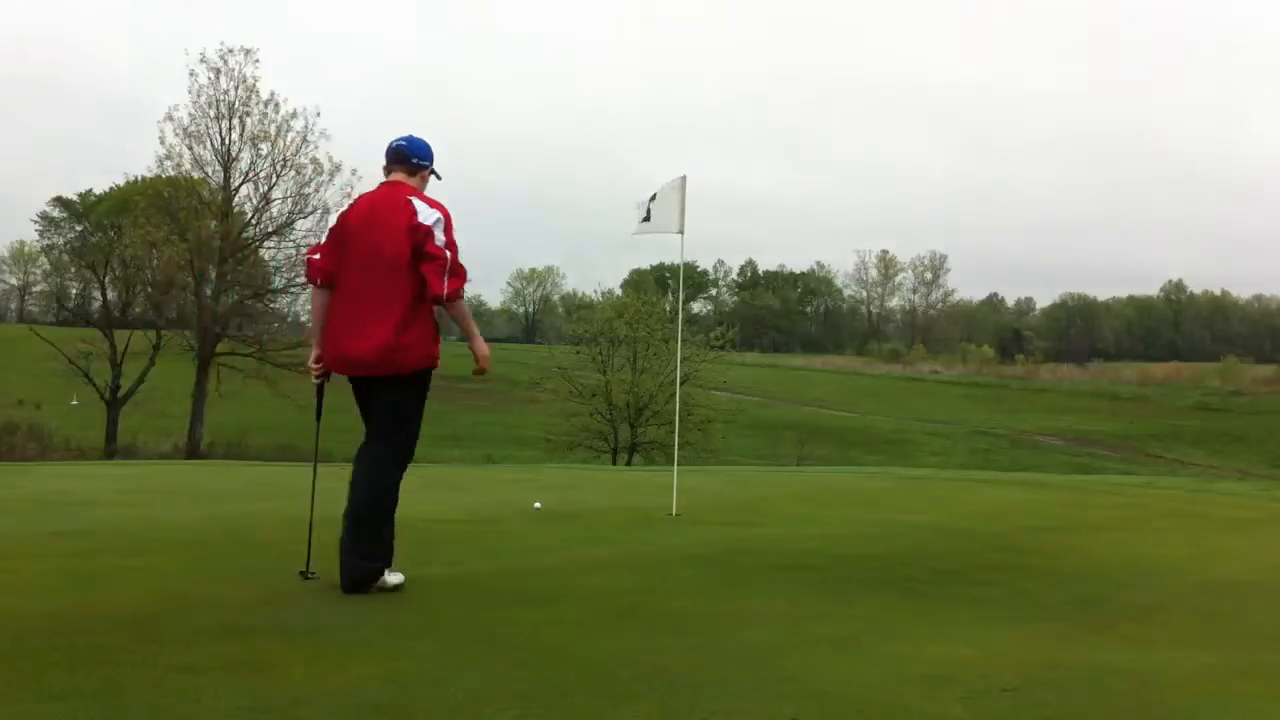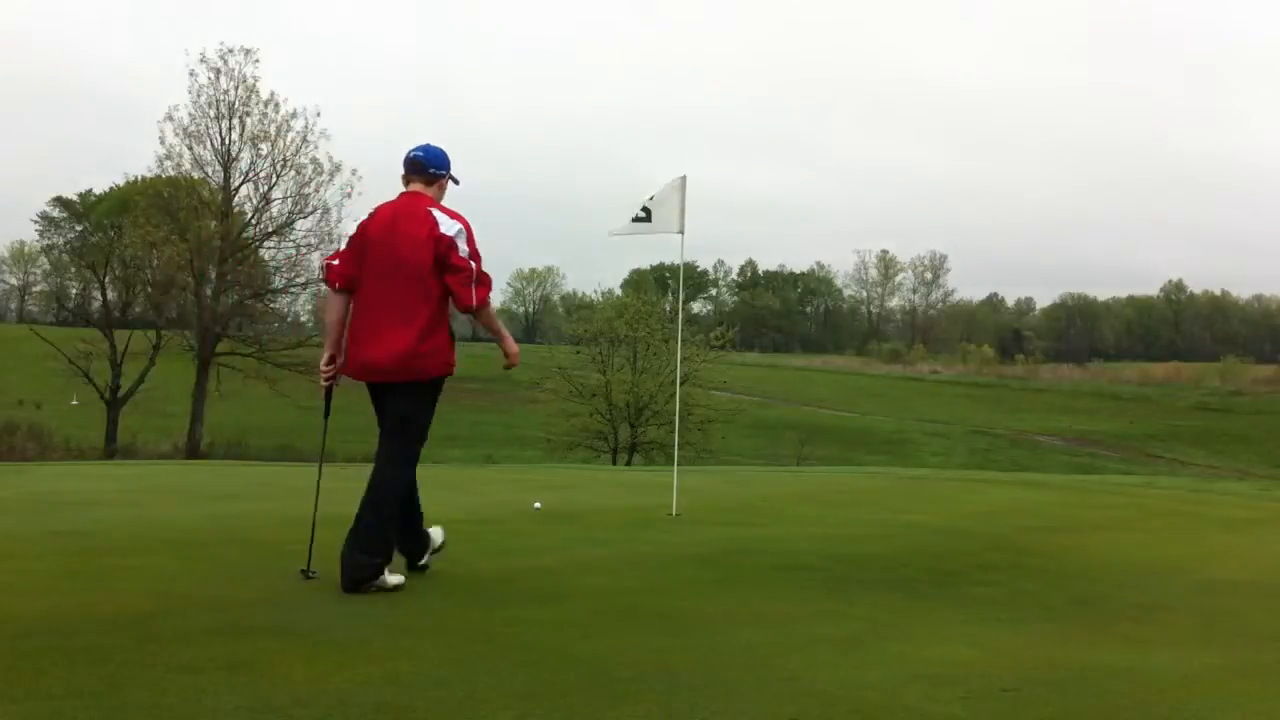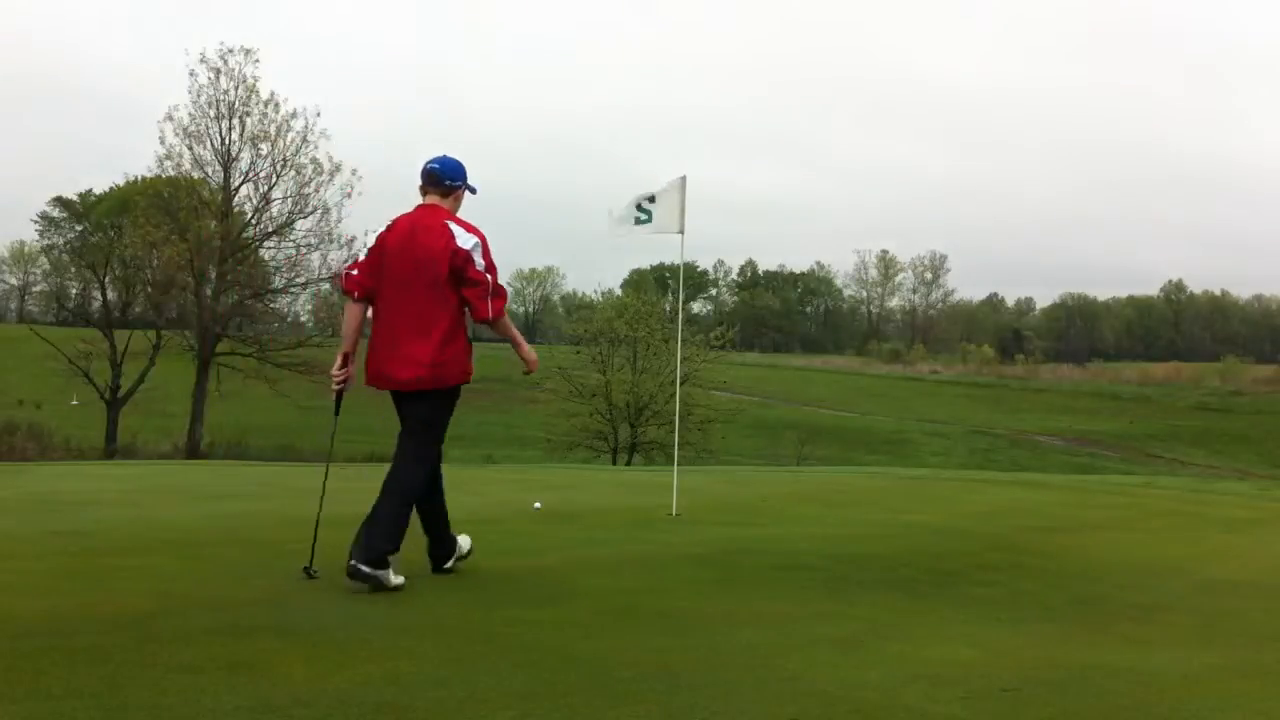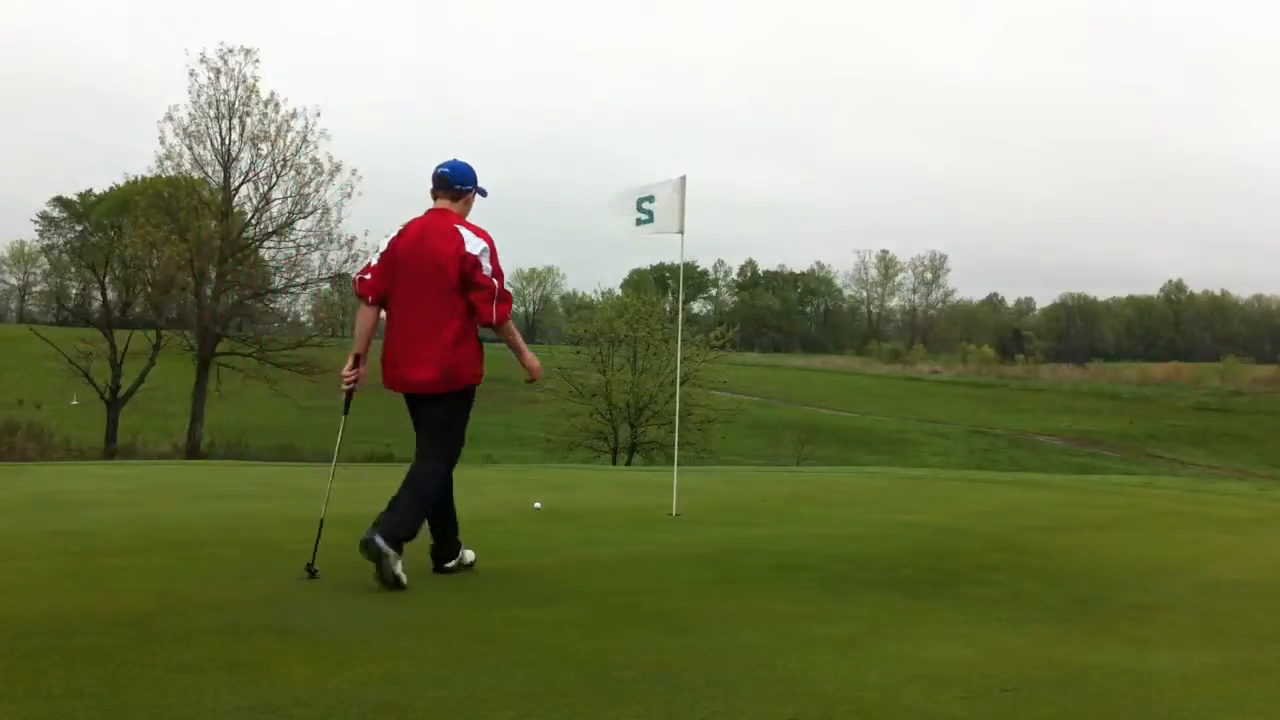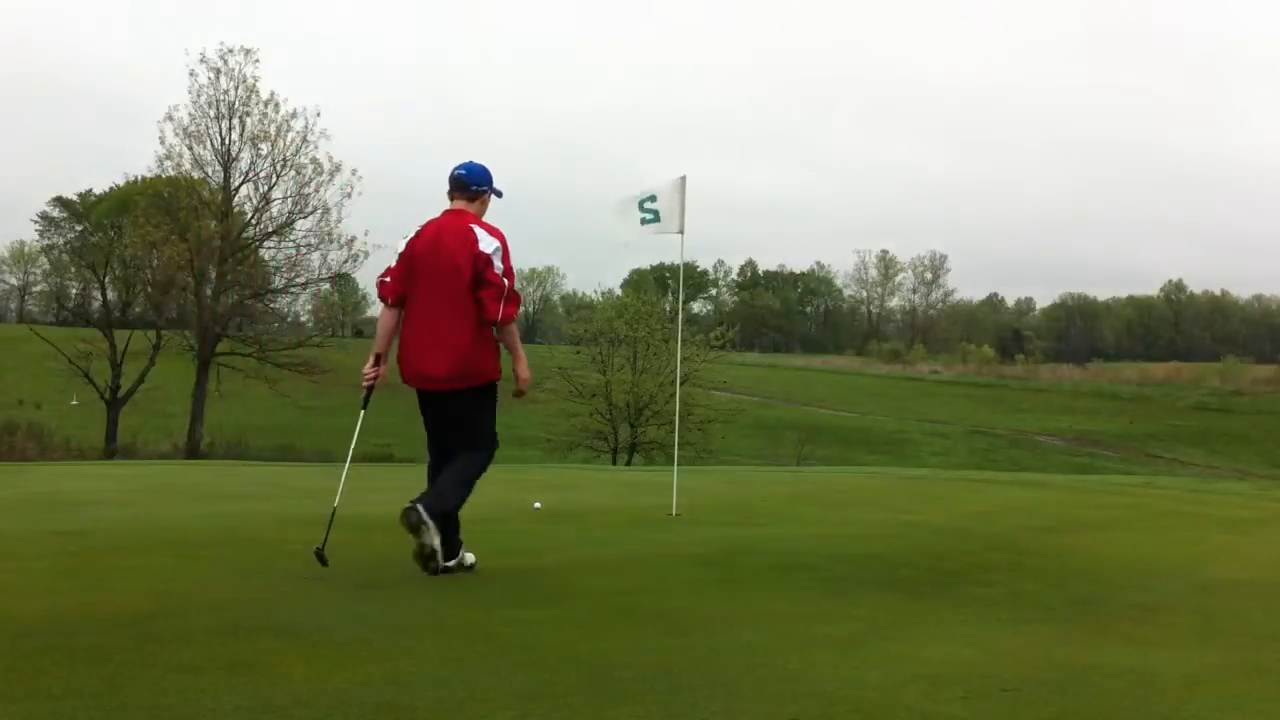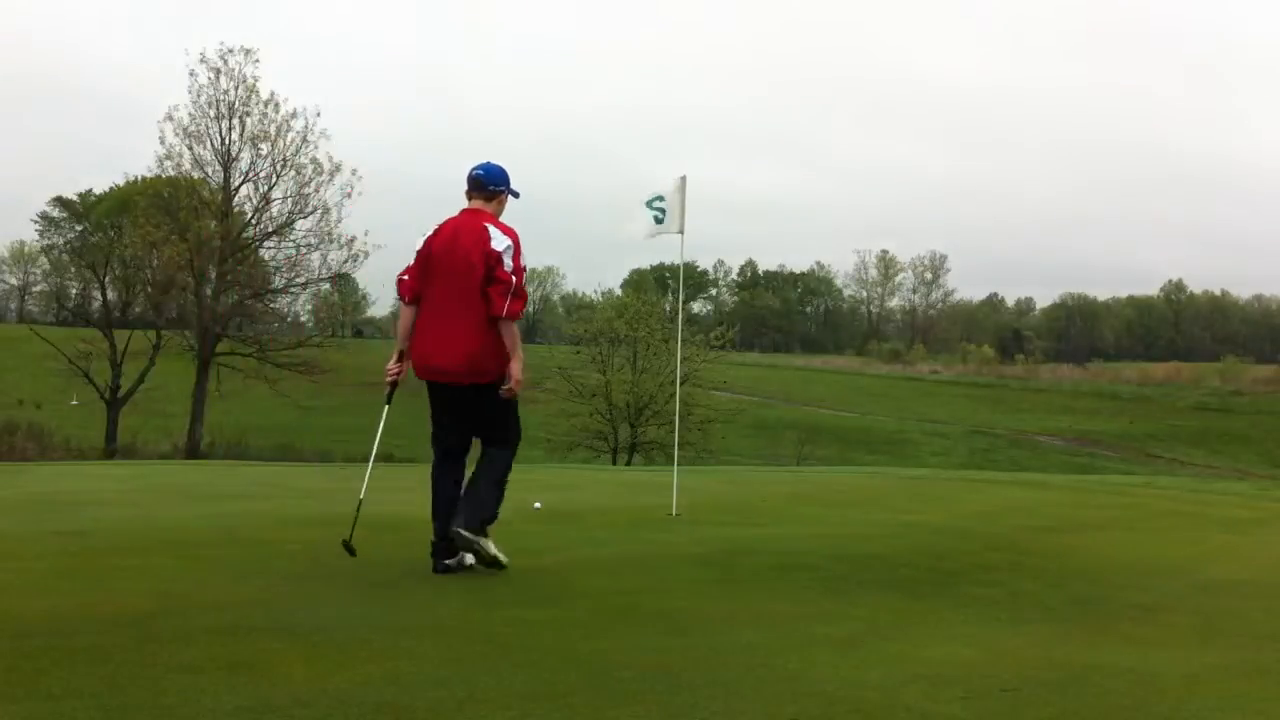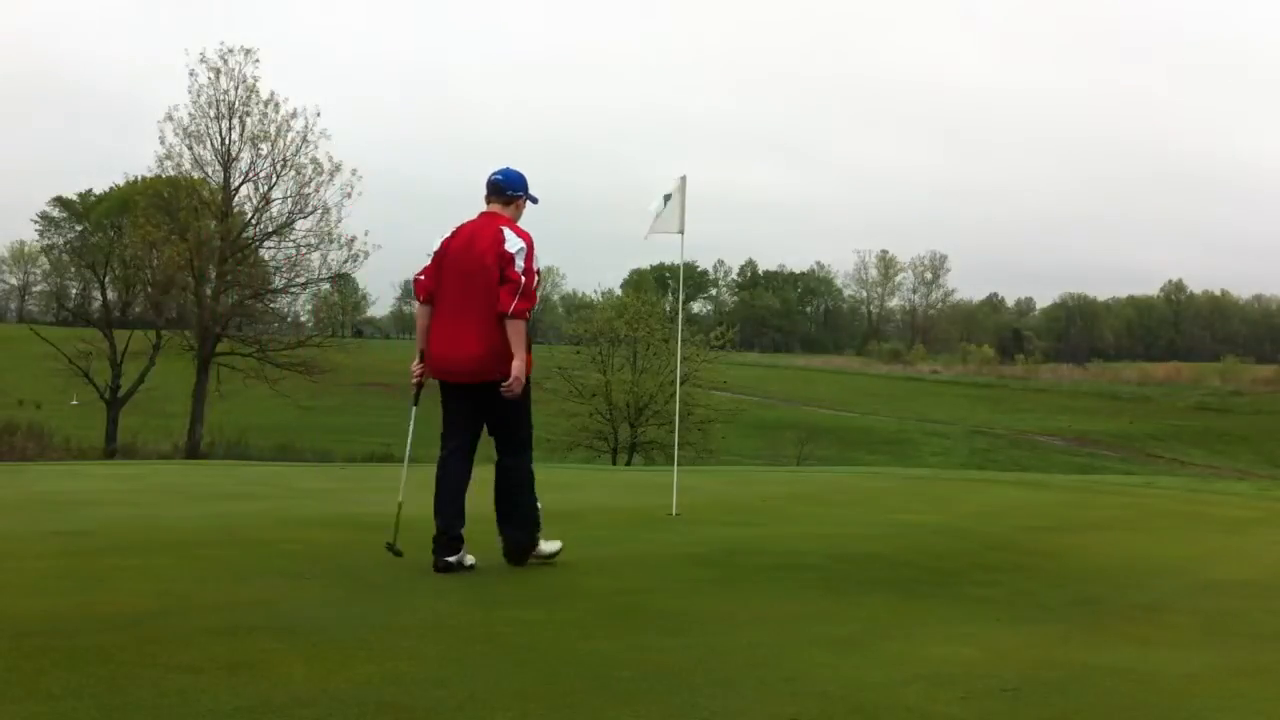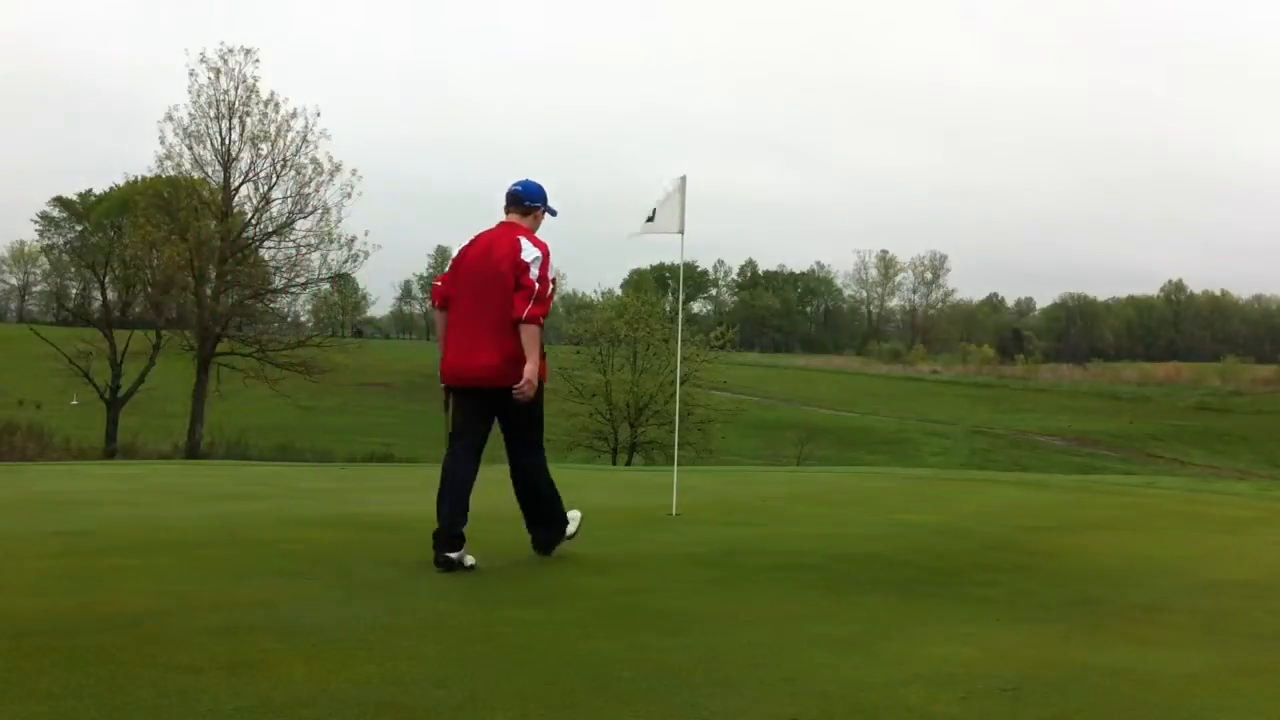
dt=0.1s
person 1, frame 1
left shoulder: (351, 210)
right shoulder: (428, 212)
left elbow: (321, 280)
right elbow: (446, 285)
left wrist: (320, 346)
right wrist: (476, 339)
left hip: (353, 350)
right hip: (404, 351)
left knee: (377, 442)
right knee: (390, 451)
left ankle: (360, 552)
right ankle: (363, 565)
person 1, frame 2
left shoulder: (371, 221)
right shoulder: (447, 224)
left elbow: (338, 285)
right elbow: (472, 292)
left wrist: (332, 349)
right wrist: (504, 338)
left hip: (372, 356)
right hip: (419, 358)
left knee: (401, 446)
right knee: (398, 454)
left ankle: (414, 543)
right ankle: (364, 564)
person 1, frame 3
left shoulder: (389, 232)
right shoulder: (464, 236)
left elbow: (357, 294)
right elbow: (488, 303)
left wrist: (346, 354)
right wrist: (521, 345)
left hip: (392, 364)
right hip: (438, 366)
left knee: (421, 449)
right knee: (416, 457)
left ankle: (444, 548)
right ankle: (370, 556)
person 1, frame 4
left shoulder: (401, 236)
right shoulder: (473, 239)
left elbow: (369, 297)
right elbow: (493, 309)
left wrist: (357, 356)
right wrist: (522, 353)
left hip: (408, 367)
right hip: (453, 369)
left knee: (434, 452)
right knee: (437, 458)
left ankle: (446, 550)
right ankle: (387, 535)
person 1, frame 5
left shoulder: (418, 237)
right shoulder: (487, 238)
left elbow: (392, 299)
right elbow: (500, 308)
left wrist: (378, 355)
right wrist: (519, 360)
left hip: (422, 364)
right hip: (470, 366)
left knee: (444, 451)
right knee: (477, 448)
left ankle: (446, 551)
right ankle: (428, 511)
person 1, frame 6
left shoulder: (436, 235)
right shoulder: (502, 237)
left elbow: (409, 296)
right elbow: (507, 305)
left wrist: (401, 353)
right wrist: (515, 360)
left hip: (436, 361)
right hip: (481, 366)
left knee: (448, 450)
right knee: (501, 442)
left ankle: (446, 550)
right ankle: (472, 523)
person 1, frame 7
left shoulder: (453, 238)
right shoulder: (515, 239)
left elbow: (426, 297)
right elbow: (515, 304)
left wrist: (424, 353)
right wrist: (520, 358)
left hip: (452, 362)
right hip: (495, 363)
left knee: (455, 449)
right knee: (514, 447)
left ankle: (448, 548)
right ankle: (522, 540)
person 1, frame 8
left shoulder: (471, 246)
right shoulder: (531, 248)
left elbow: (441, 302)
right elbow: (529, 310)
left wrist: (451, 355)
right wrist: (533, 364)
left hip: (465, 366)
right hip: (510, 368)
left knee: (462, 451)
right knee: (527, 451)
left ankle: (449, 544)
right ankle: (550, 529)
